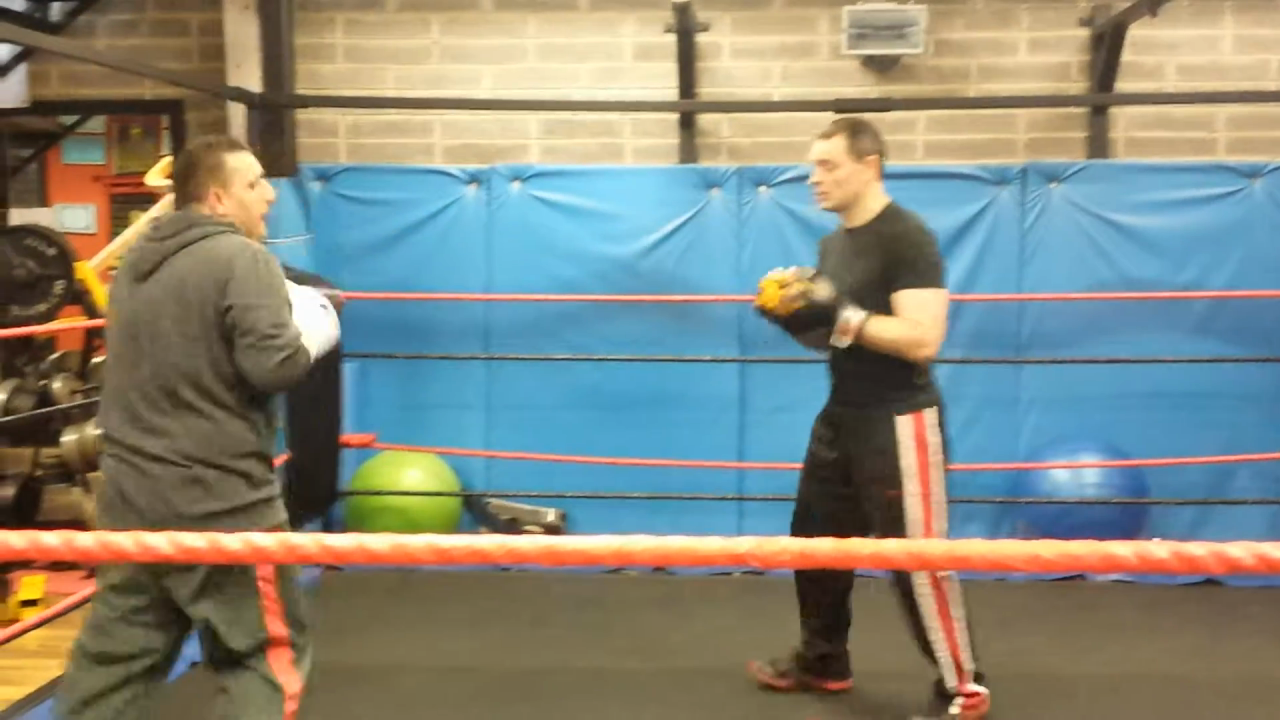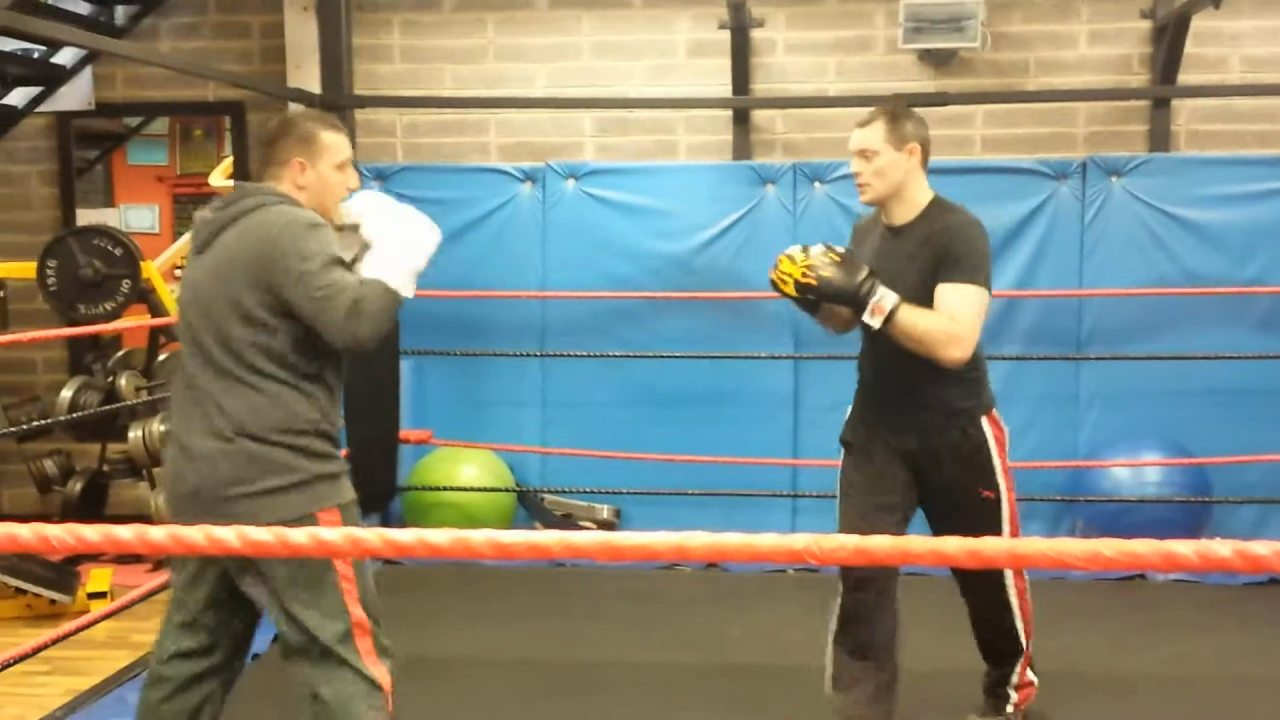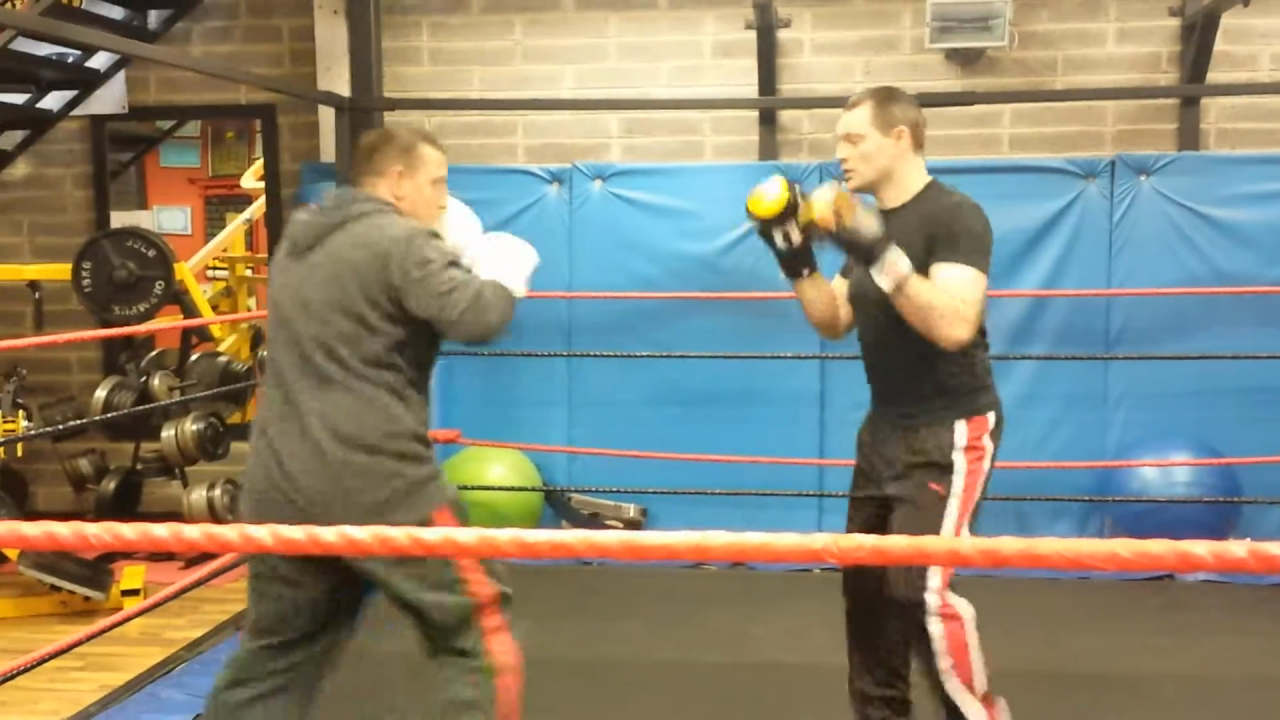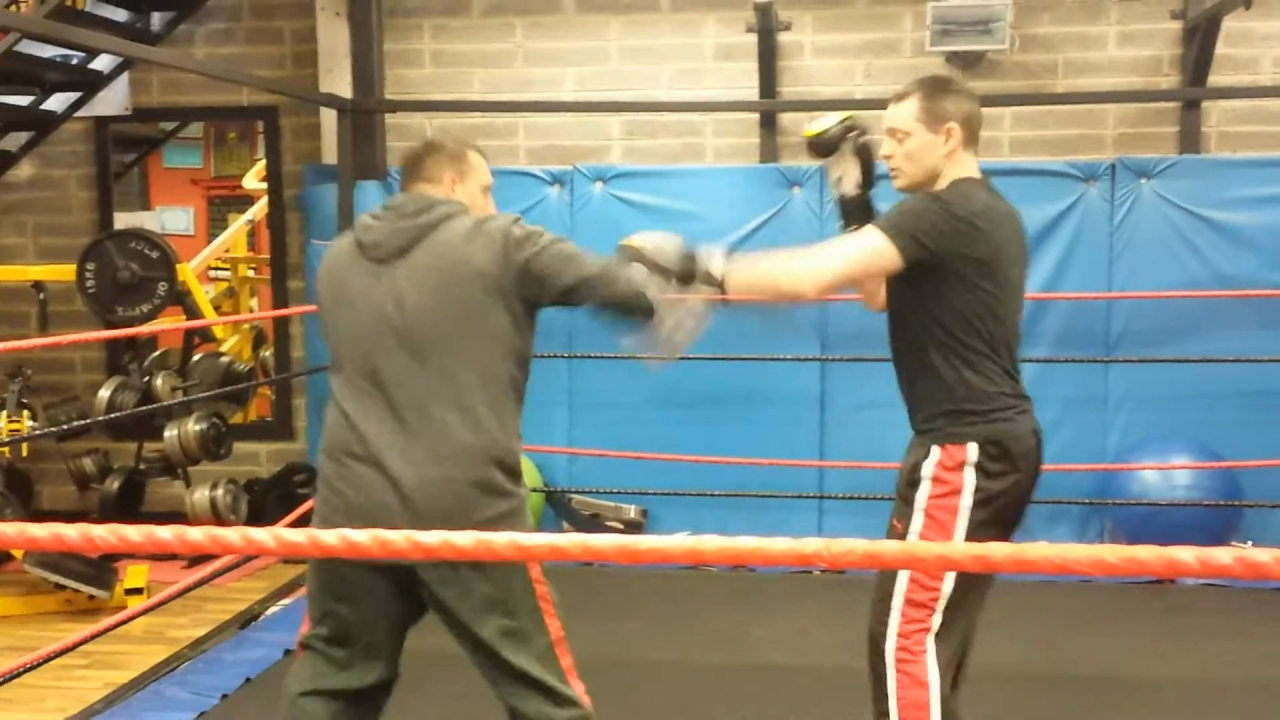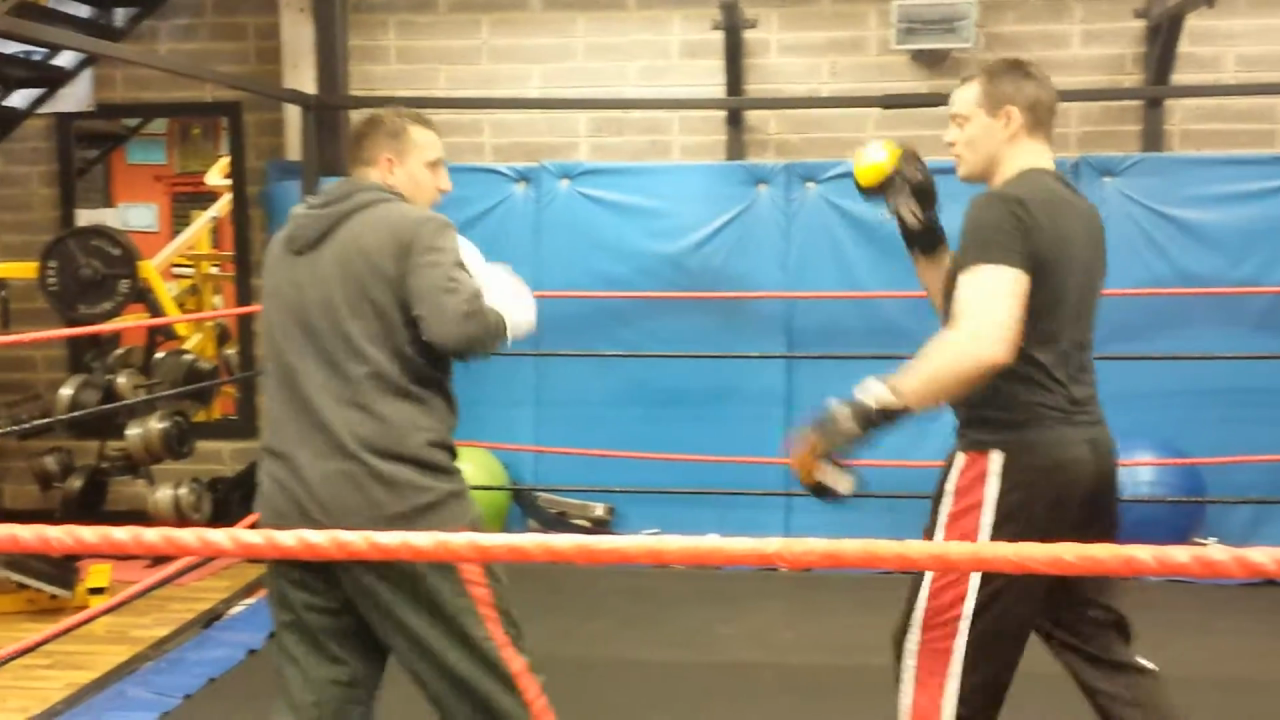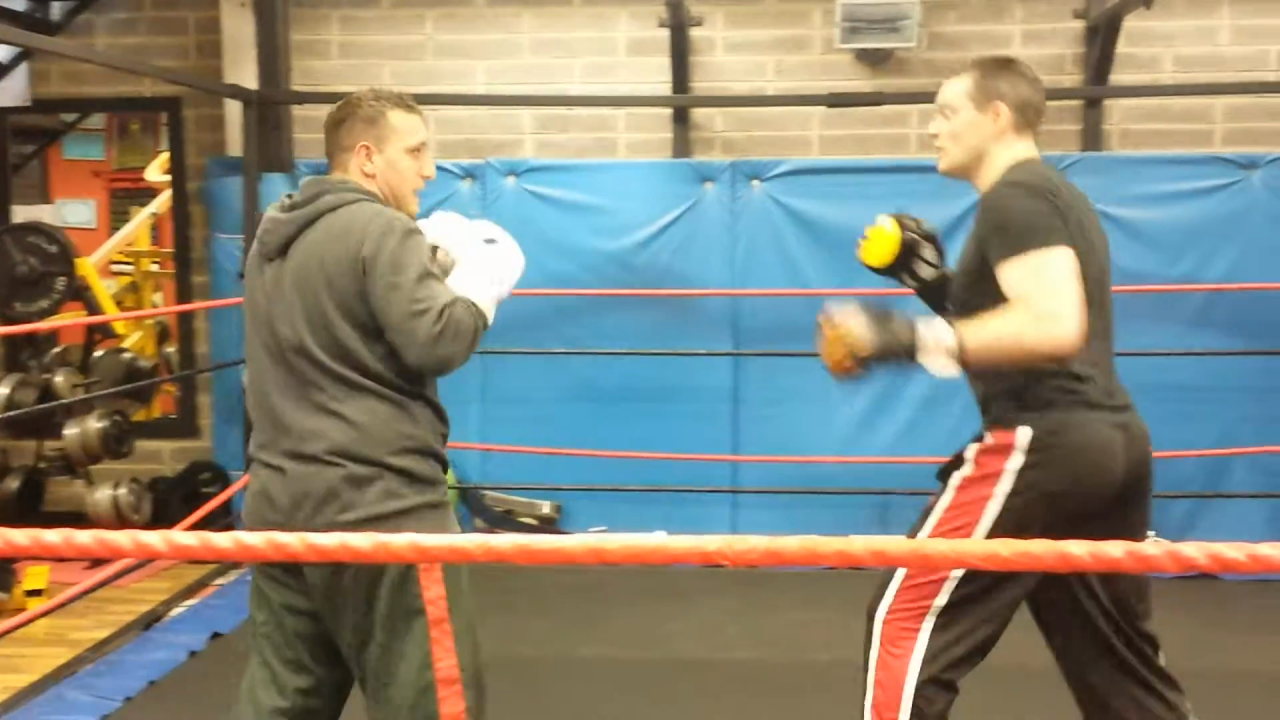
dt=0.3s
person 1, frame 1
left shoulder: (908, 238)
right shoulder: (833, 242)
left elbow: (920, 341)
left wrist: (836, 315)
right wrist: (796, 317)
left hip: (898, 422)
right hip: (842, 418)
left knee: (917, 564)
right knee: (812, 536)
right ankle: (822, 660)
person 1, frame 2
left shoulder: (959, 233)
right shoulder: (865, 230)
left elbow: (954, 343)
left wrist: (869, 295)
right wrist: (818, 297)
left hip: (958, 429)
right hip: (877, 428)
left knee: (989, 569)
right knee: (862, 573)
person 1, frame 3
left shoulder: (955, 217)
right shoulder: (875, 220)
left elbow: (954, 326)
right elbow: (834, 321)
left wrist: (882, 256)
right wrist: (795, 257)
left hip: (953, 428)
right hip: (888, 428)
left knee: (925, 588)
right knee: (867, 587)
person 1, frame 4
left shoulder: (947, 214)
right shoulder: (984, 213)
left elbow: (819, 274)
right elbow: (883, 294)
left wrist: (703, 266)
right wrist: (857, 202)
left hip: (968, 450)
right hip: (995, 440)
left knee: (910, 629)
right knee: (933, 617)
person 1, frame 5
left shoulder: (1006, 207)
right shoulder: (1074, 210)
left elbow: (982, 344)
left wrist: (865, 408)
right wrist: (922, 226)
left hip: (1017, 460)
right hip: (1080, 452)
left knee: (947, 662)
right knee: (1105, 654)
person 1, frame 6
left shoulder: (1016, 199)
right shoulder: (1052, 197)
left elbow: (1051, 327)
left wrist: (917, 336)
right wrist: (936, 286)
left hip: (1043, 447)
right hip: (1112, 444)
left knee: (907, 623)
person 2, frame 1
left shoulder: (135, 271)
right shoulder: (242, 261)
right elbow: (270, 366)
right wrist: (309, 334)
left hip: (134, 502)
right hip: (222, 505)
left knee: (109, 667)
right knee: (270, 660)
person 2, frame 2
left shoulder: (220, 235)
right shoulder: (295, 231)
right elbow: (354, 322)
left wrist: (347, 248)
right wrist: (398, 253)
left hip: (202, 484)
right hip: (284, 488)
left knee: (190, 657)
right knee: (349, 654)
person 2, frame 3
left shoulder: (298, 243)
right shoulder: (400, 244)
right elbow: (474, 317)
left wrist: (446, 256)
right wrist: (507, 270)
left hip: (283, 487)
right hip: (377, 487)
left knee: (272, 661)
right knee: (478, 634)
person 2, frame 4
left shoulder: (337, 260)
right shoulder: (502, 244)
right elbow: (607, 283)
right wrist: (664, 308)
left hip: (356, 502)
right hip: (463, 508)
person 2, frame 5
left shoulder: (288, 242)
right shoulder: (414, 231)
right elbow: (461, 328)
right wrist: (507, 306)
left hip: (296, 504)
right hip: (400, 503)
person 2, frame 6
left shoulder: (276, 235)
right shoulder: (380, 231)
right elbow: (436, 342)
left wrist: (427, 266)
right wrist: (486, 275)
left hip: (284, 507)
right hip: (381, 511)
